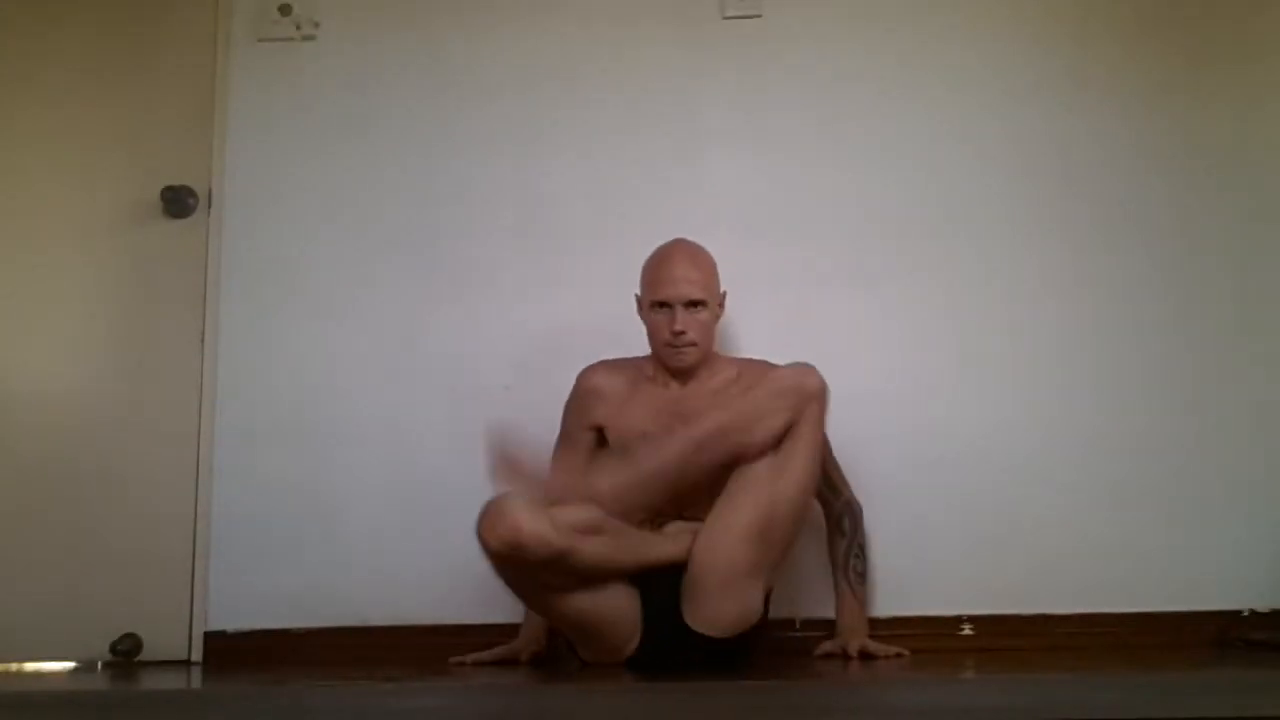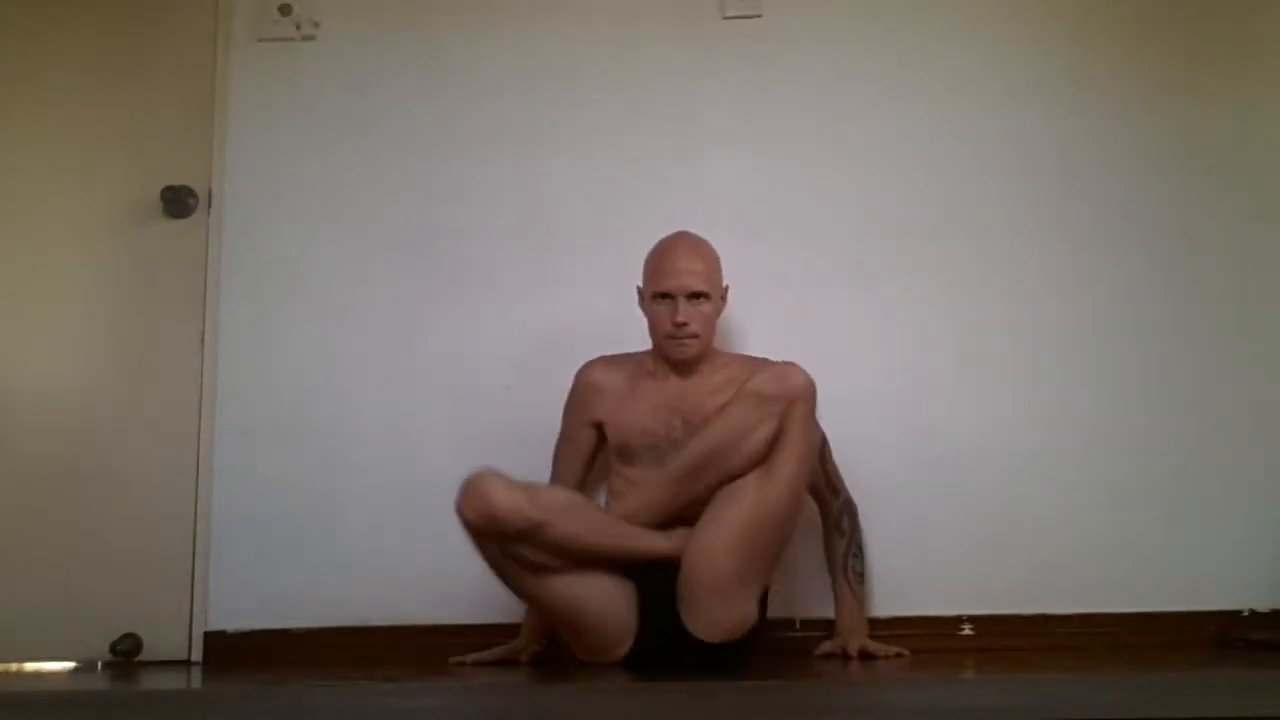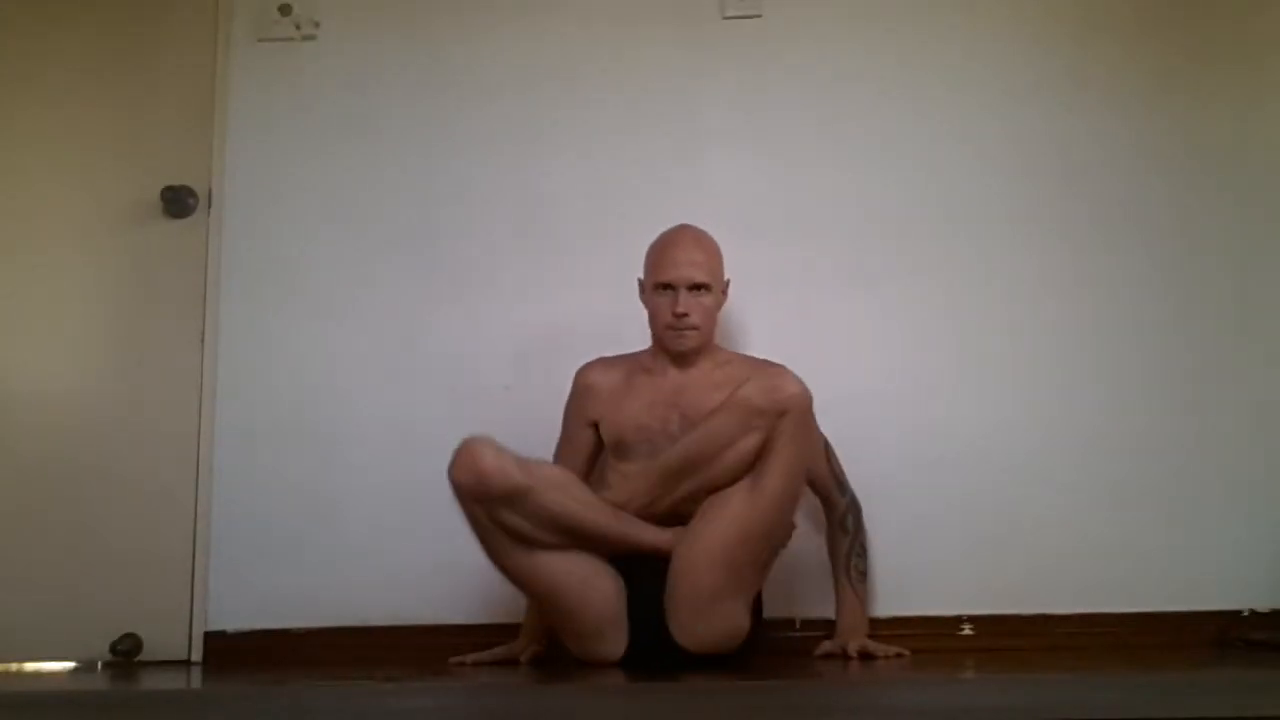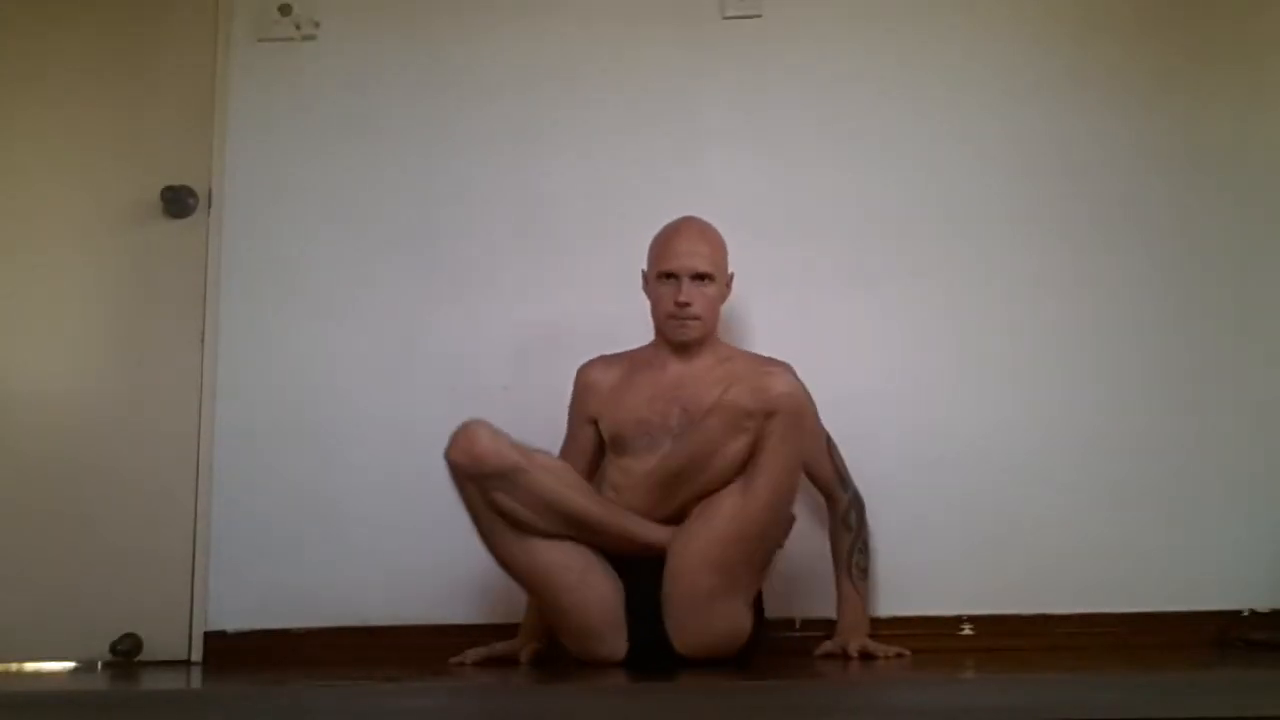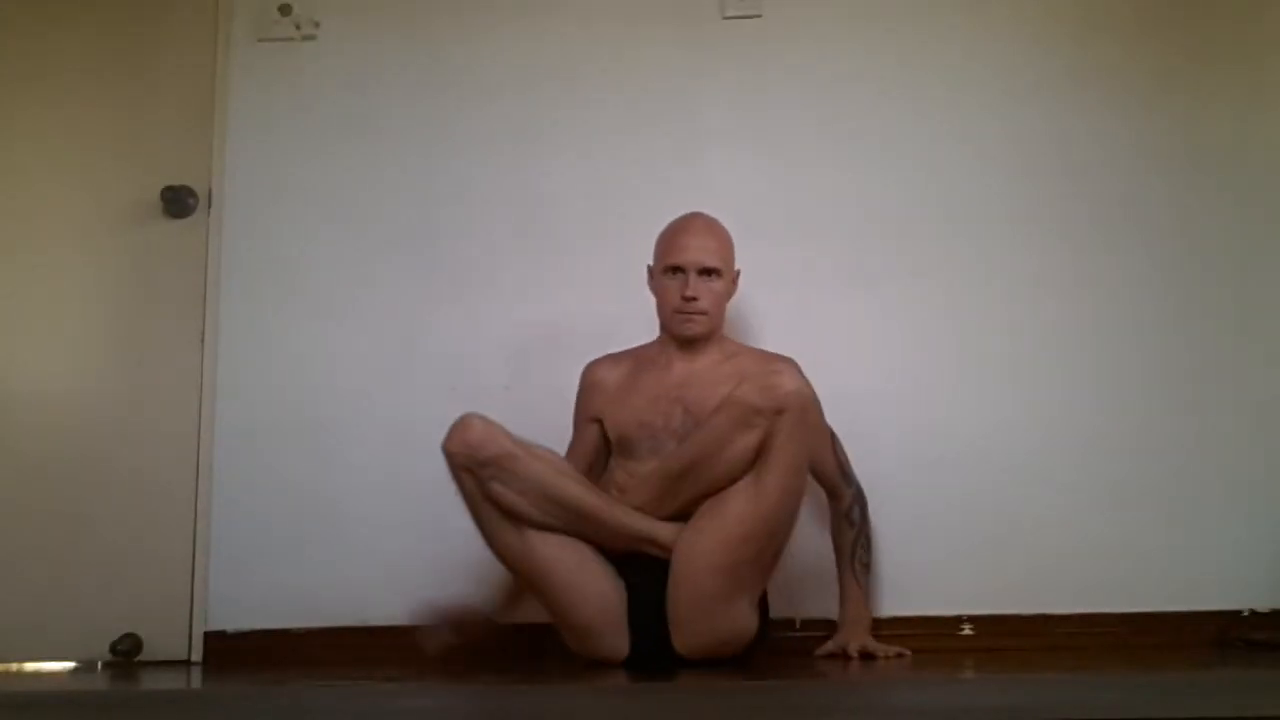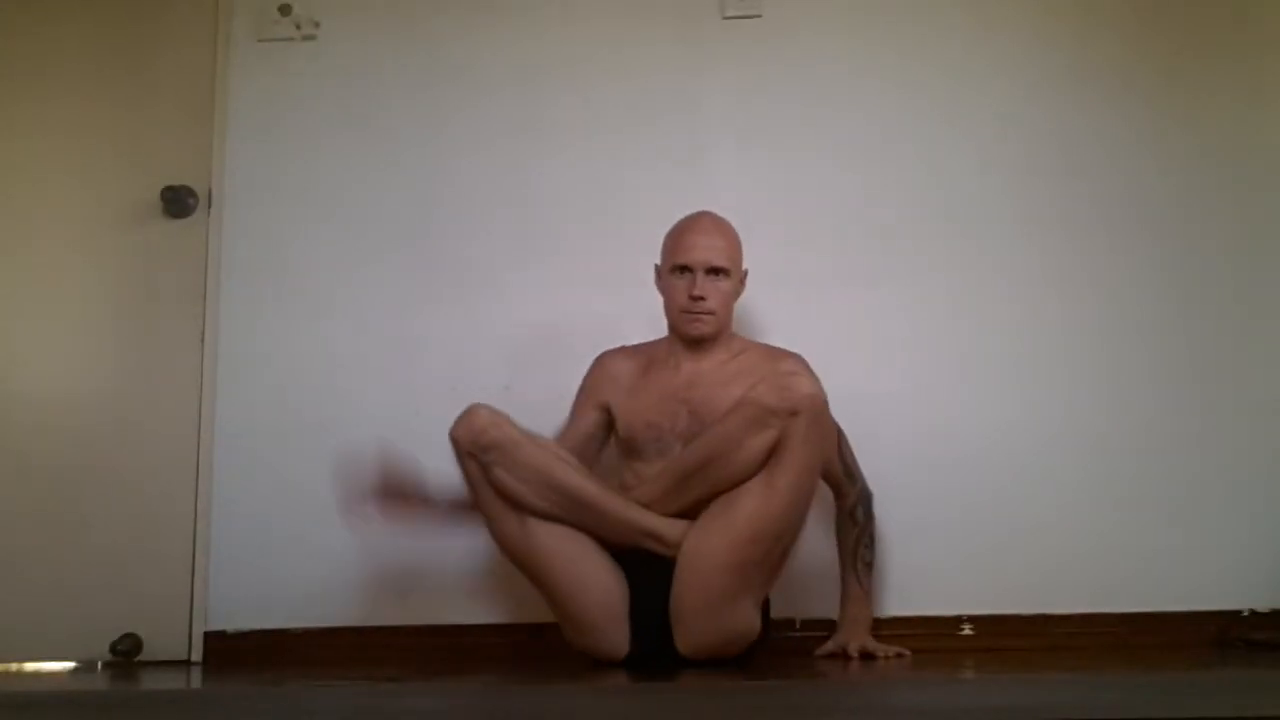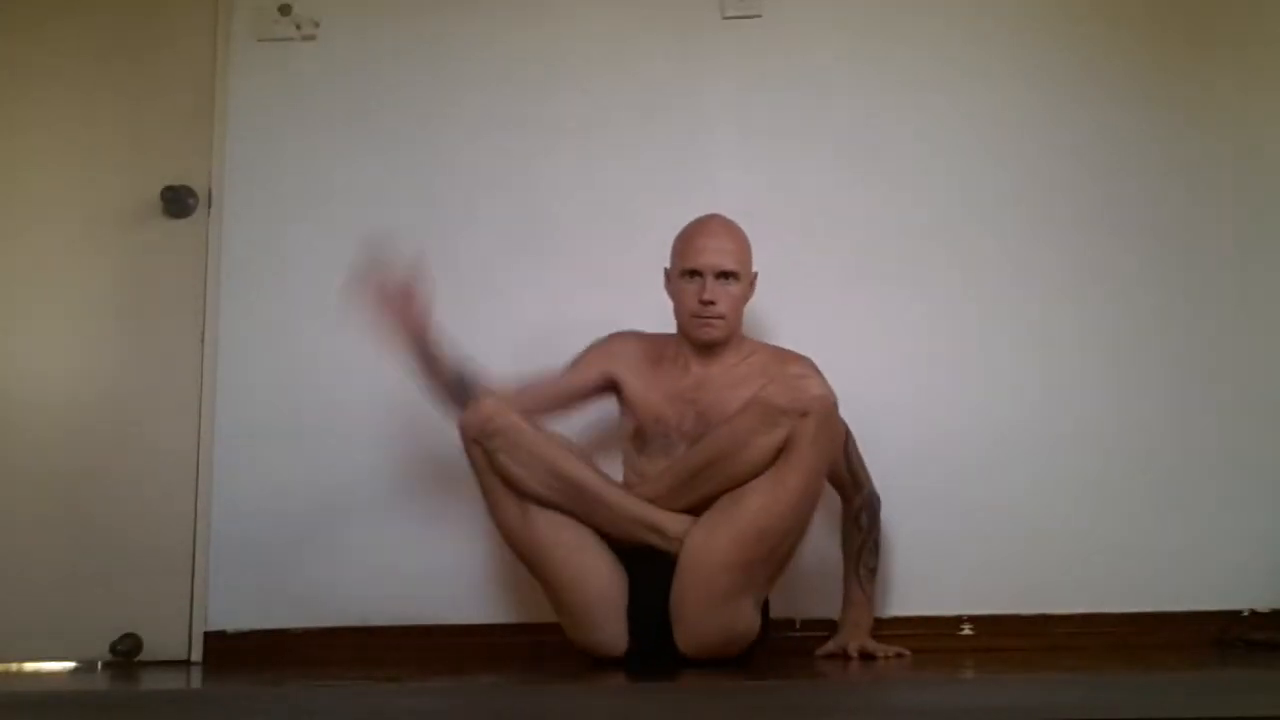
dt=0.1s
person 1, frame 1
left shoulder: (764, 388)
right shoulder: (600, 388)
left elbow: (838, 502)
right elbow: (553, 504)
left wrist: (851, 626)
right wrist: (532, 632)
left hip: (718, 616)
right hip: (619, 622)
left knee: (803, 384)
right knee: (505, 525)
person 1, frame 2
left shoulder: (764, 387)
right shoulder: (599, 385)
left elbow: (836, 502)
right elbow: (557, 500)
left wrist: (851, 626)
right wrist: (532, 632)
left hip: (713, 619)
right hip: (617, 620)
left knee: (791, 385)
right knee: (484, 500)
person 1, frame 3
left shoulder: (764, 384)
right shoulder: (598, 383)
left elbow: (839, 499)
right elbow: (560, 499)
left wrist: (851, 627)
right wrist: (532, 632)
left hip: (708, 617)
right hip: (607, 623)
left knee: (780, 398)
right knee: (476, 463)
person 1, frame 4
left shoulder: (764, 380)
right shoulder: (600, 381)
left elbow: (842, 496)
right elbow: (559, 503)
left wrist: (853, 626)
right wrist: (532, 630)
left hip: (708, 617)
right hip: (608, 622)
left knee: (776, 395)
right knee: (471, 446)
person 1, frame 5
left shoulder: (771, 379)
right shoulder: (606, 380)
left elbow: (845, 490)
right elbow: (572, 492)
left wrist: (856, 623)
left hip: (716, 615)
right hip: (611, 620)
left knee: (778, 394)
right knee: (469, 438)
person 1, frame 6
left shoulder: (778, 372)
right shoulder: (618, 372)
left elbow: (852, 492)
right elbow: (553, 484)
left wrist: (856, 623)
left hip: (710, 618)
right hip: (610, 616)
left knee: (798, 397)
right knee: (477, 427)
person 1, frame 7
left shoulder: (788, 376)
right shoulder: (628, 358)
left elbow: (859, 494)
right elbow: (499, 404)
left wrist: (856, 623)
right wrist: (420, 335)
left hip: (713, 620)
right hip: (614, 616)
left knee: (810, 403)
right knee: (484, 420)
right ankle: (668, 528)
